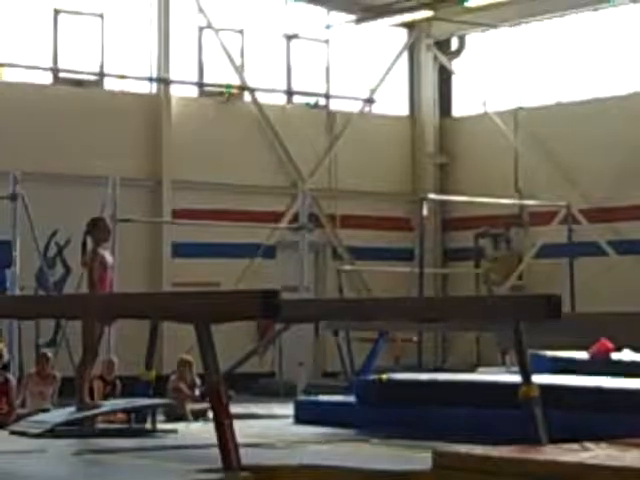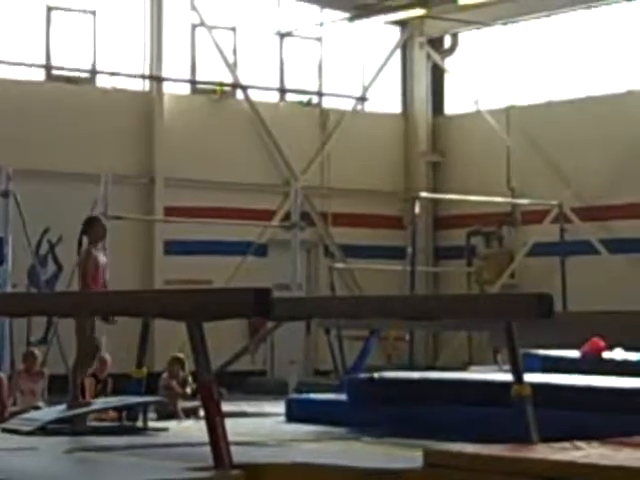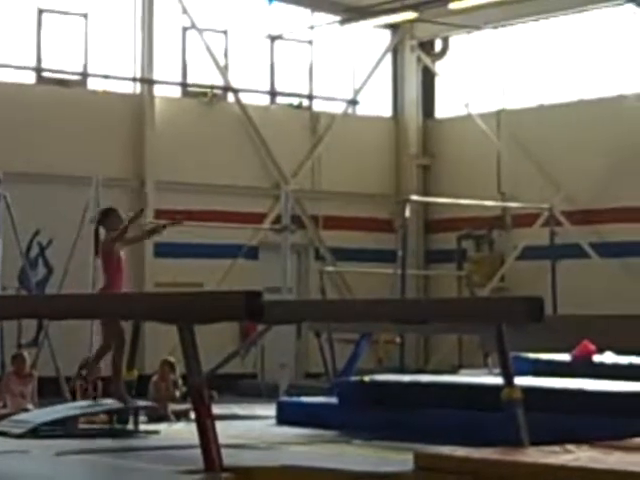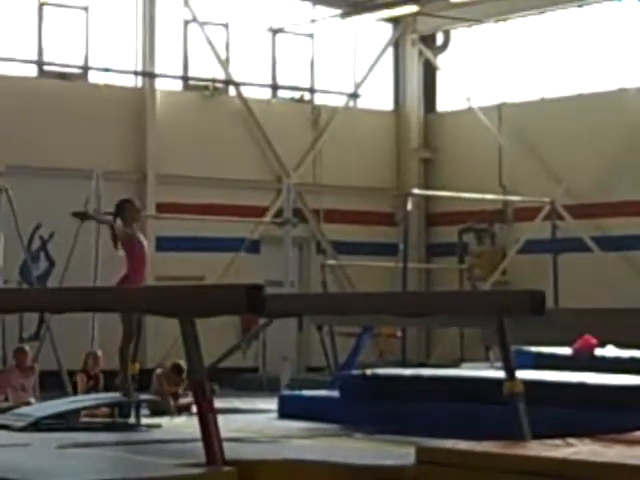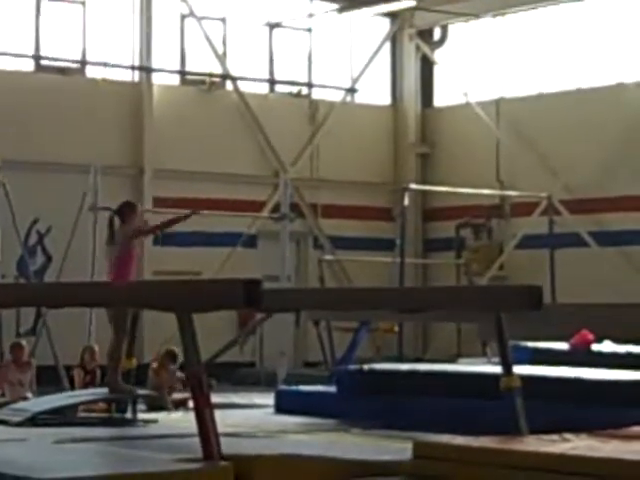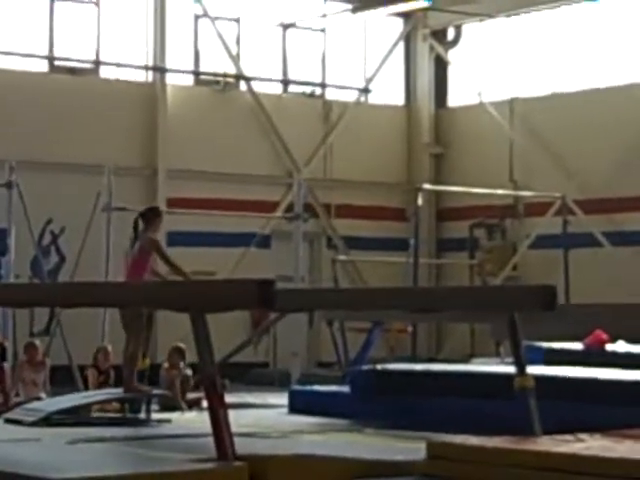
dt=0.7s
person 1, frame 1
left shoulder: (107, 254)
right shoulder: (95, 254)
right elbow: (93, 284)
left knee: (92, 354)
right knee: (89, 354)
left ankle: (84, 397)
right ankle: (82, 398)
person 1, frame 2
left shoulder: (101, 254)
right shoulder: (88, 254)
right elbow: (87, 285)
left knee: (85, 351)
right knee: (89, 350)
left ankle: (76, 395)
right ankle: (75, 395)
person 1, frame 3
left shoulder: (118, 243)
right shoulder: (108, 242)
left elbow: (141, 236)
right elbow: (121, 233)
left wrist: (165, 226)
right wrist: (135, 218)
left knee: (109, 343)
right knee: (118, 341)
right ankle: (117, 387)
person 1, frame 4
left shoulder: (135, 232)
right shoulder: (125, 233)
right elbow: (113, 224)
right wrist: (93, 217)
left hip: (136, 287)
right hip: (128, 287)
left knee: (134, 333)
right knee: (129, 334)
left ankle: (126, 378)
right ankle: (125, 380)
person 1, frame 5
left shoulder: (118, 234)
right shoulder: (129, 233)
right elbow: (161, 227)
right wrist: (188, 215)
left knee: (118, 335)
right knee: (120, 335)
left ankle: (112, 378)
right ankle: (114, 380)
person 1, frame 6
left shoulder: (137, 239)
right shoulder: (150, 240)
right elbow: (170, 264)
left wrist: (165, 278)
right wrist: (190, 279)
left knee: (132, 339)
right knee: (139, 339)
left ankle: (128, 380)
right ankle: (131, 381)
